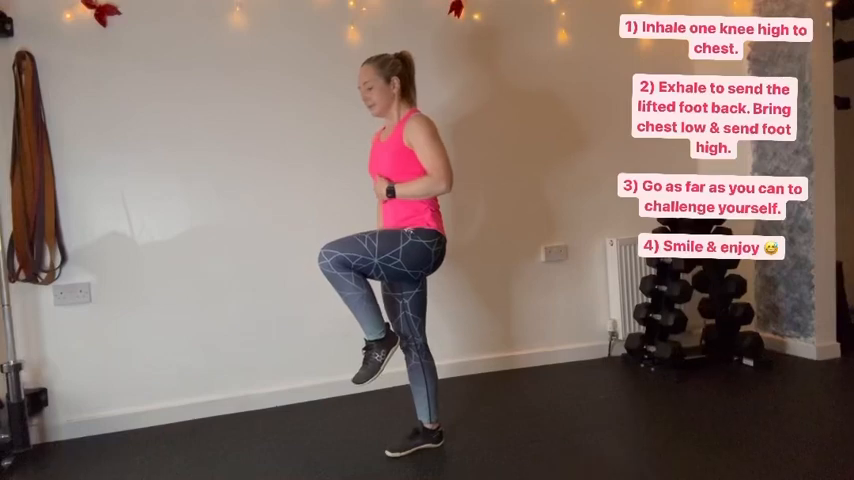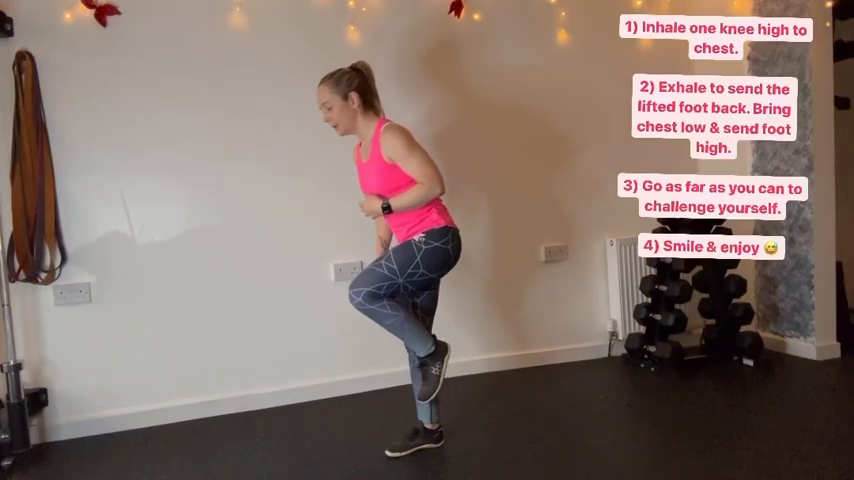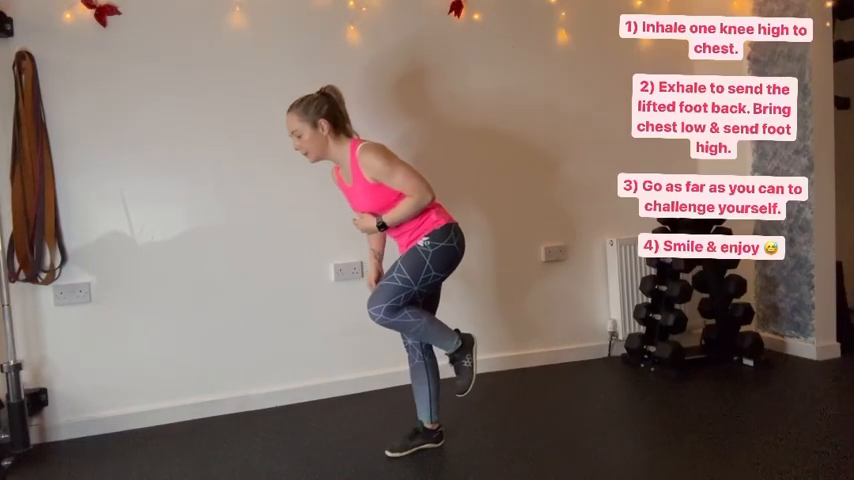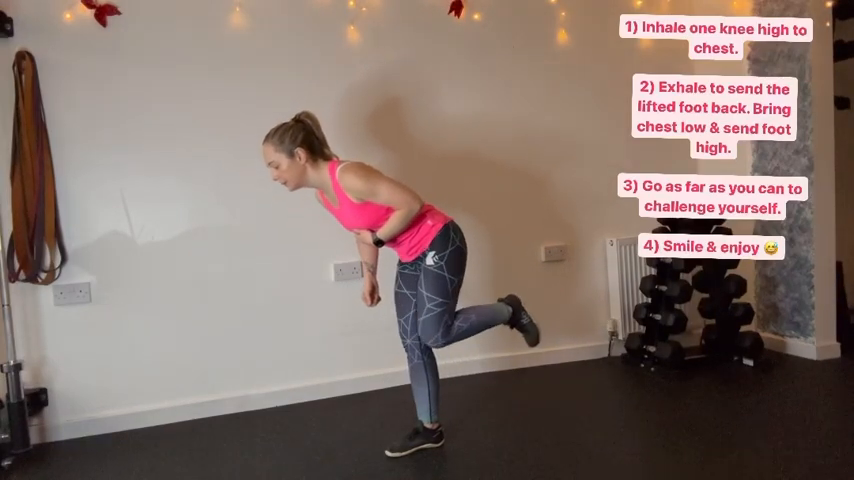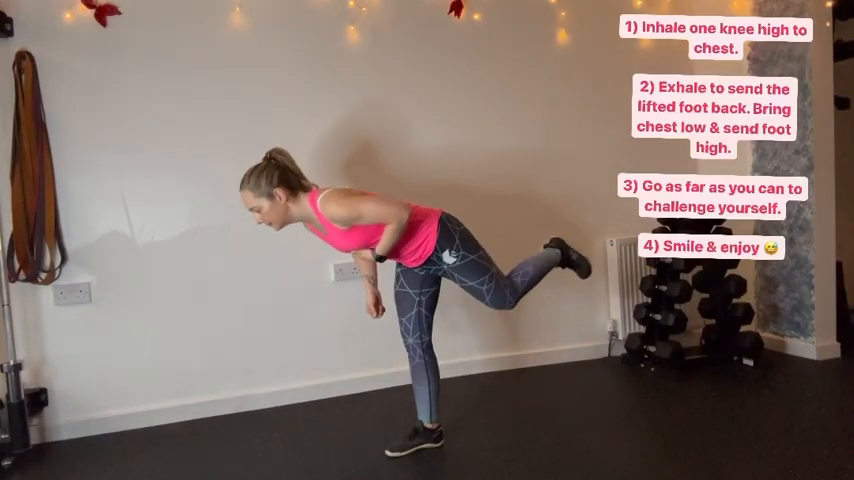
dt=1s
person 1, frame 1
left shoulder: (417, 125)
right shoulder: (380, 137)
left elbow: (441, 181)
left wrist: (391, 190)
right wrist: (375, 256)
left hip: (421, 242)
right hip: (400, 248)
left knee: (333, 257)
right knee: (412, 342)
left ankle: (378, 338)
right ankle: (429, 428)
person 1, frame 2
left shoulder: (391, 136)
right shoulder: (361, 150)
left elbow: (434, 185)
left wrist: (383, 205)
right wrist: (380, 258)
left hip: (435, 240)
right hip: (416, 246)
left knee: (362, 292)
right knee: (413, 341)
left ankle: (432, 350)
right ankle: (429, 428)
person 1, frame 3
left shoulder: (368, 155)
right shoulder: (340, 172)
left elbow: (423, 194)
left wrist: (379, 222)
right wrist: (375, 263)
left hip: (438, 239)
right hip: (418, 249)
left knee: (382, 307)
right knee: (414, 341)
left ankle: (458, 345)
right ankle: (429, 428)
person 1, frame 4
left shoulder: (349, 176)
right shoulder: (323, 194)
left elbow: (412, 204)
left wrist: (378, 238)
right wrist: (369, 276)
left hip: (439, 244)
right hip: (411, 258)
left knee: (434, 333)
right knee: (413, 343)
left ankle: (509, 311)
right ankle: (429, 428)
person 1, frame 5
left shoulder: (332, 206)
right shoulder: (311, 221)
left elbow: (400, 214)
left wrist: (378, 254)
right wrist: (371, 288)
left hip: (440, 242)
right hip: (413, 261)
left knee: (504, 296)
right knee: (415, 345)
left ankle: (557, 254)
right ankle: (429, 428)
